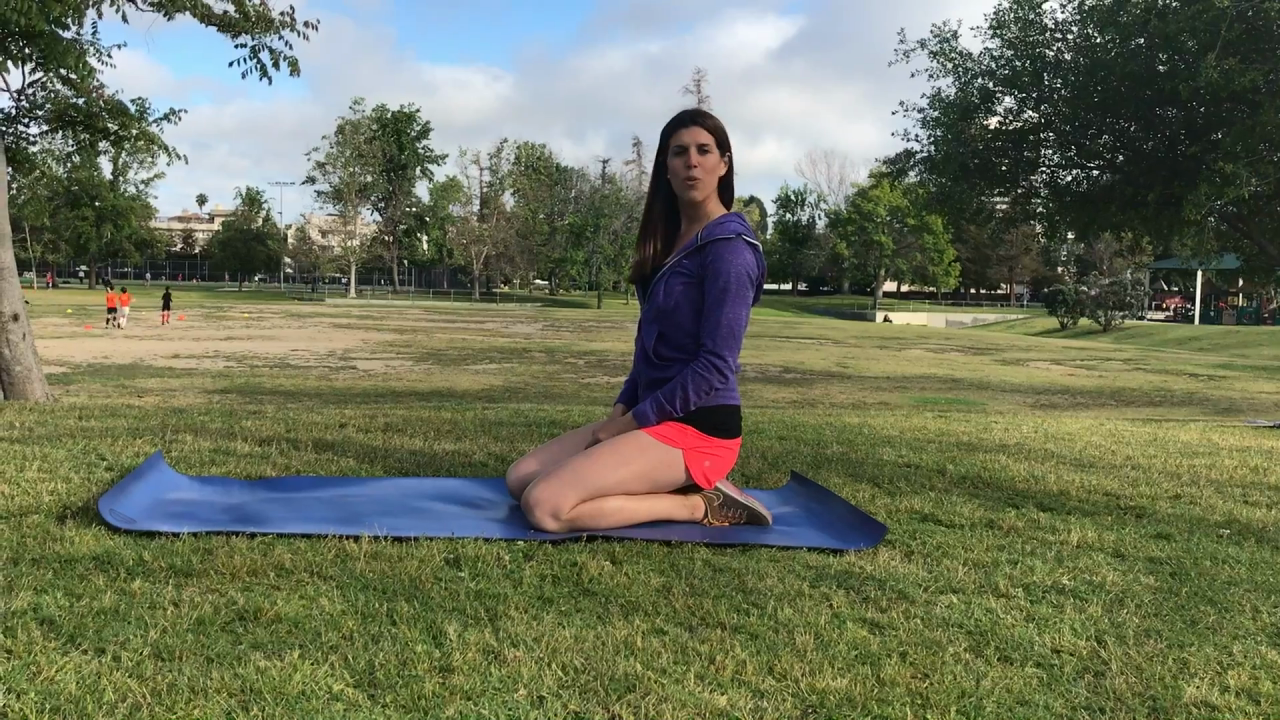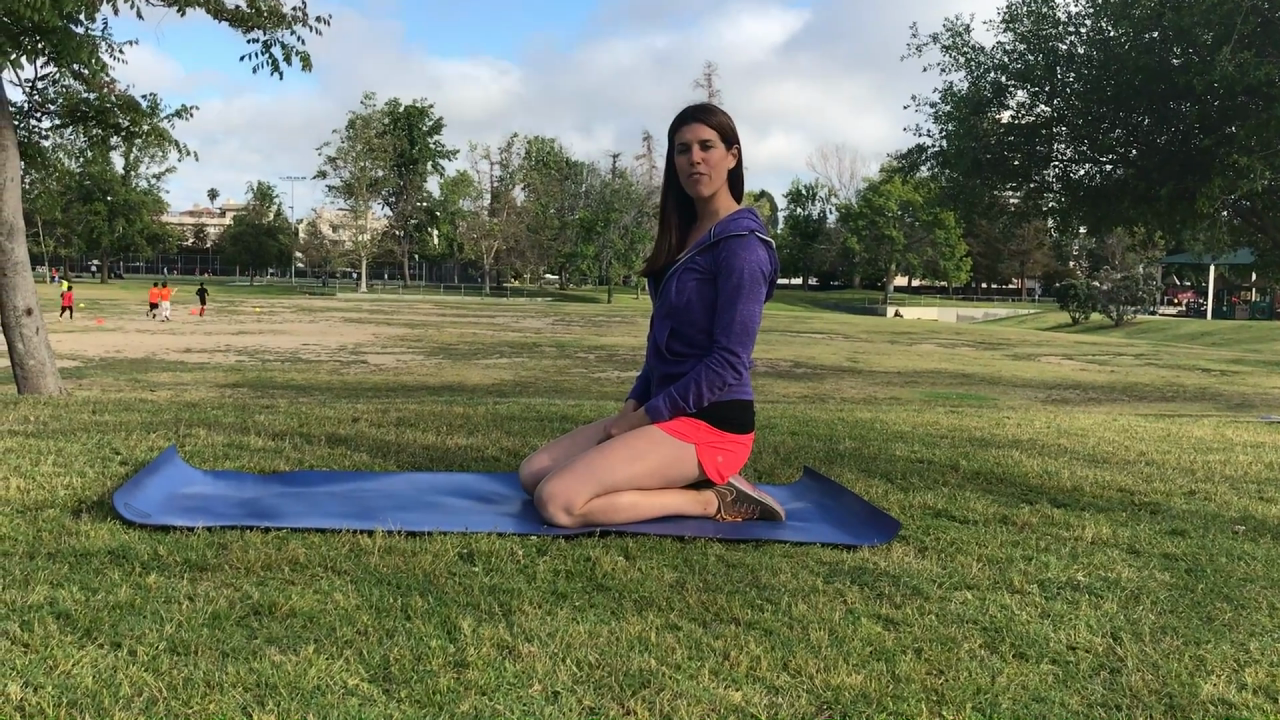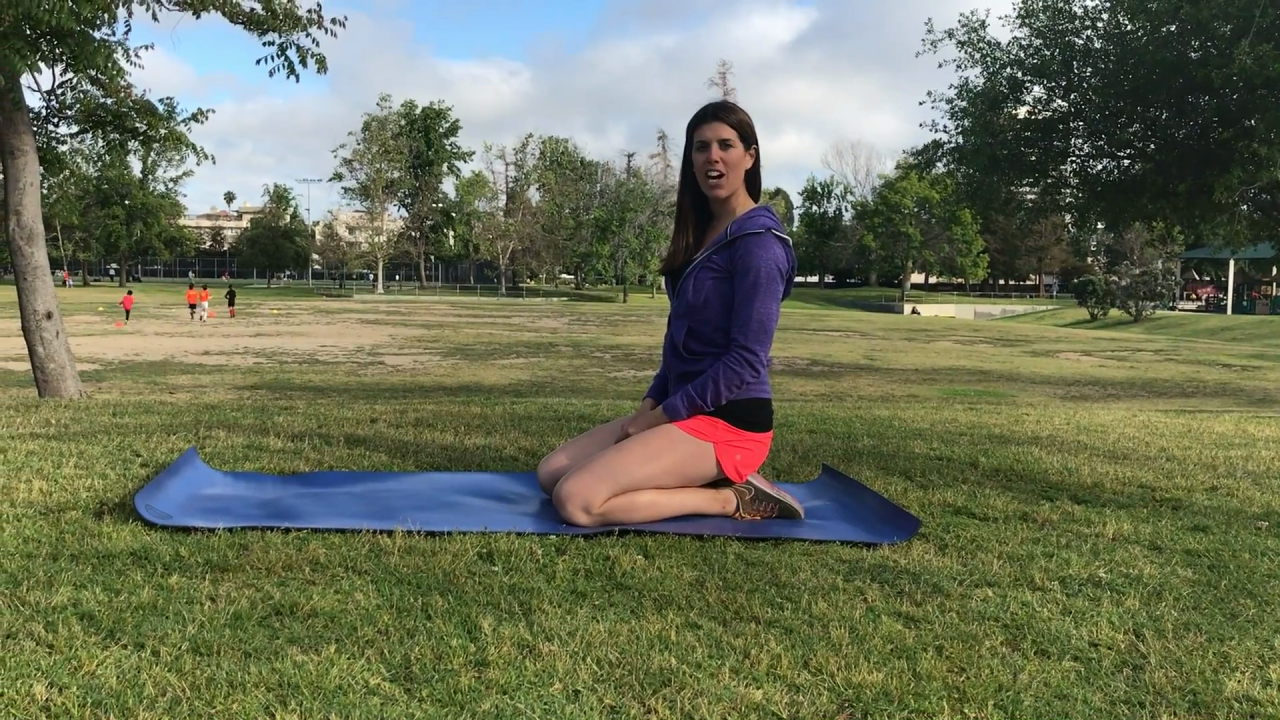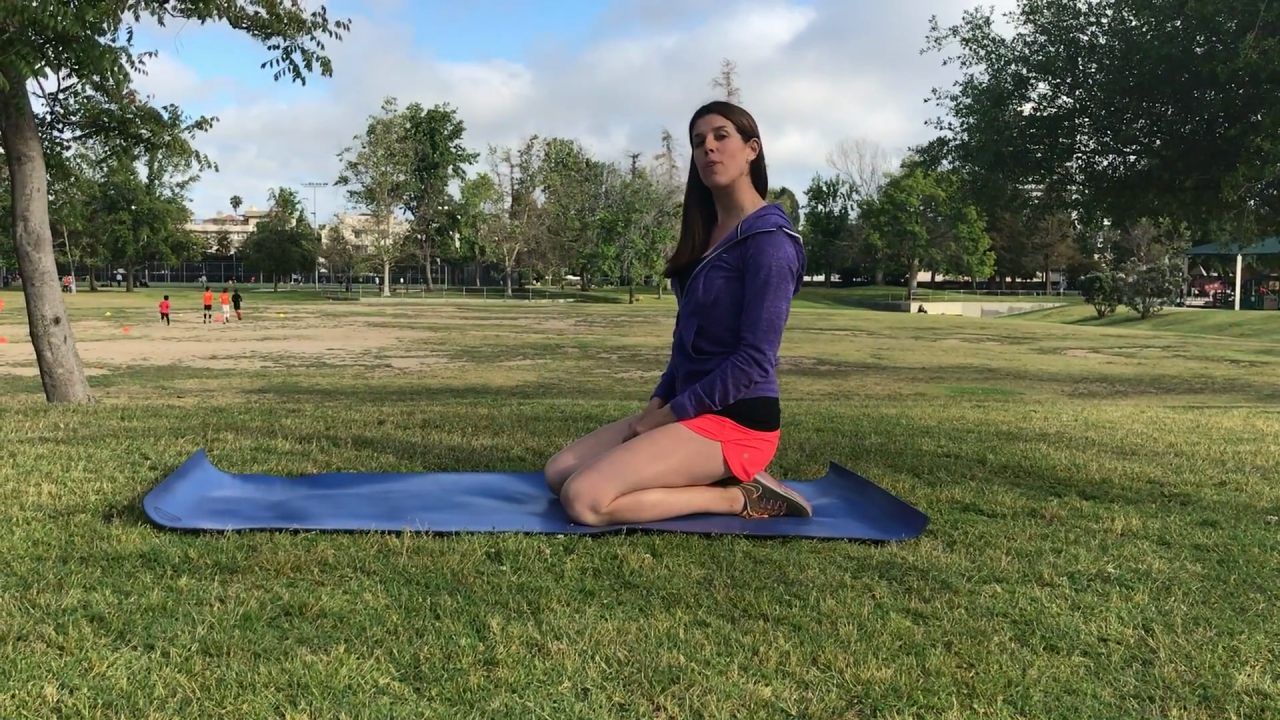
dt=1s
person 1, frame 1
left shoulder: (728, 247)
right shoulder: (669, 240)
left elbow: (715, 365)
left wrist: (630, 421)
right wrist: (621, 409)
left hip: (698, 425)
right hip: (655, 413)
left knee: (544, 506)
right knee: (519, 478)
left ankle: (699, 505)
right ankle: (687, 489)
person 1, frame 2
left shoulder: (741, 243)
right shoulder: (683, 234)
left elbow: (728, 362)
left wrist: (643, 417)
right wrist: (632, 405)
left hip: (710, 421)
right hip: (667, 408)
left knee: (557, 500)
right knee: (532, 472)
left ankle: (712, 499)
right ankle: (697, 481)
person 1, frame 3
left shoulder: (758, 242)
right shoulder: (700, 232)
left elbow: (746, 361)
left wrist: (660, 416)
right wrist: (649, 404)
left hip: (728, 420)
right hip: (684, 406)
left knee: (575, 500)
right knee: (551, 473)
left ankle: (731, 498)
right ankle: (716, 480)
person 1, frame 4
left shoulder: (768, 240)
right shoulder: (707, 233)
left elbow: (755, 359)
left wrist: (667, 415)
right wrist: (656, 404)
left hip: (736, 419)
right hip: (692, 406)
left knee: (583, 499)
right knee: (558, 472)
left ankle: (738, 496)
right ankle: (726, 481)
